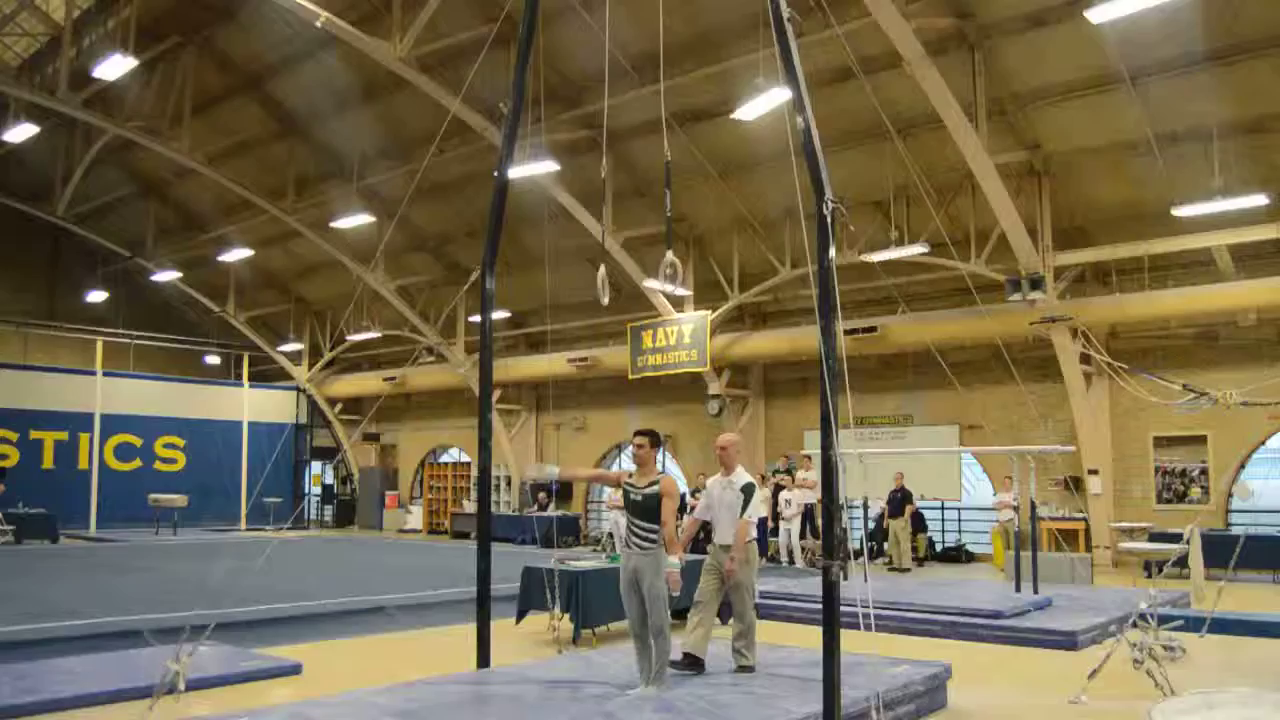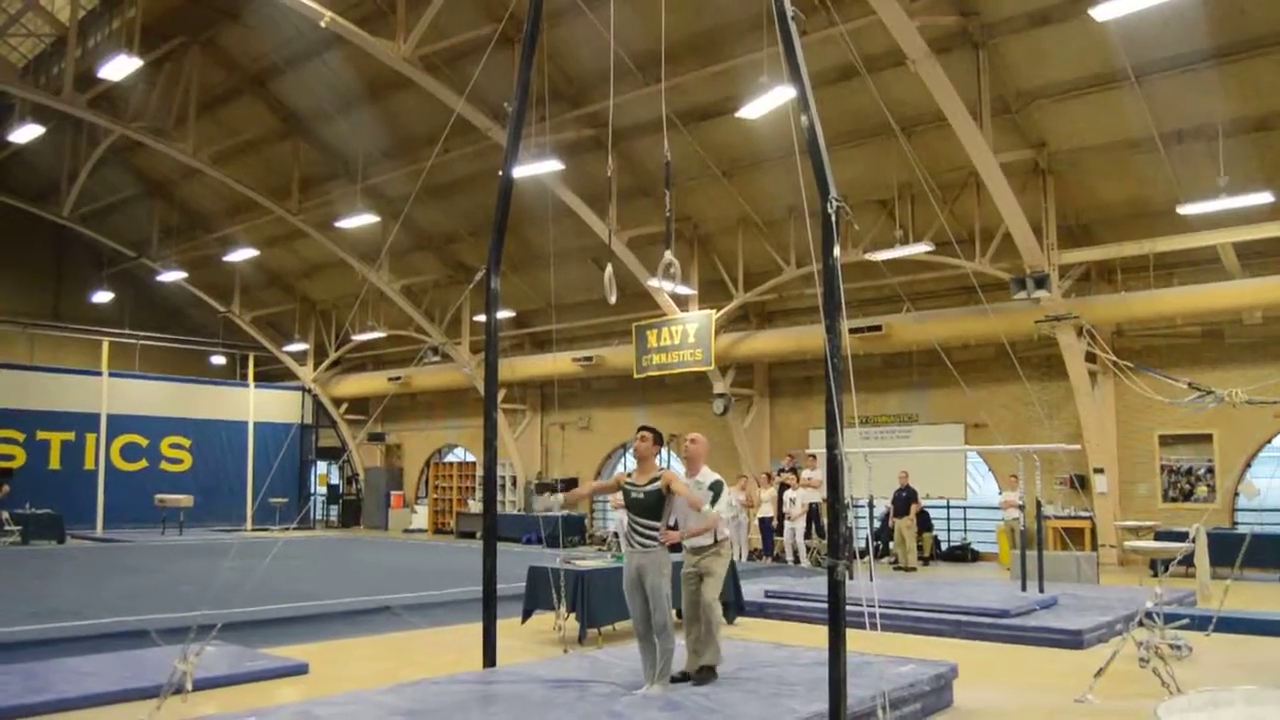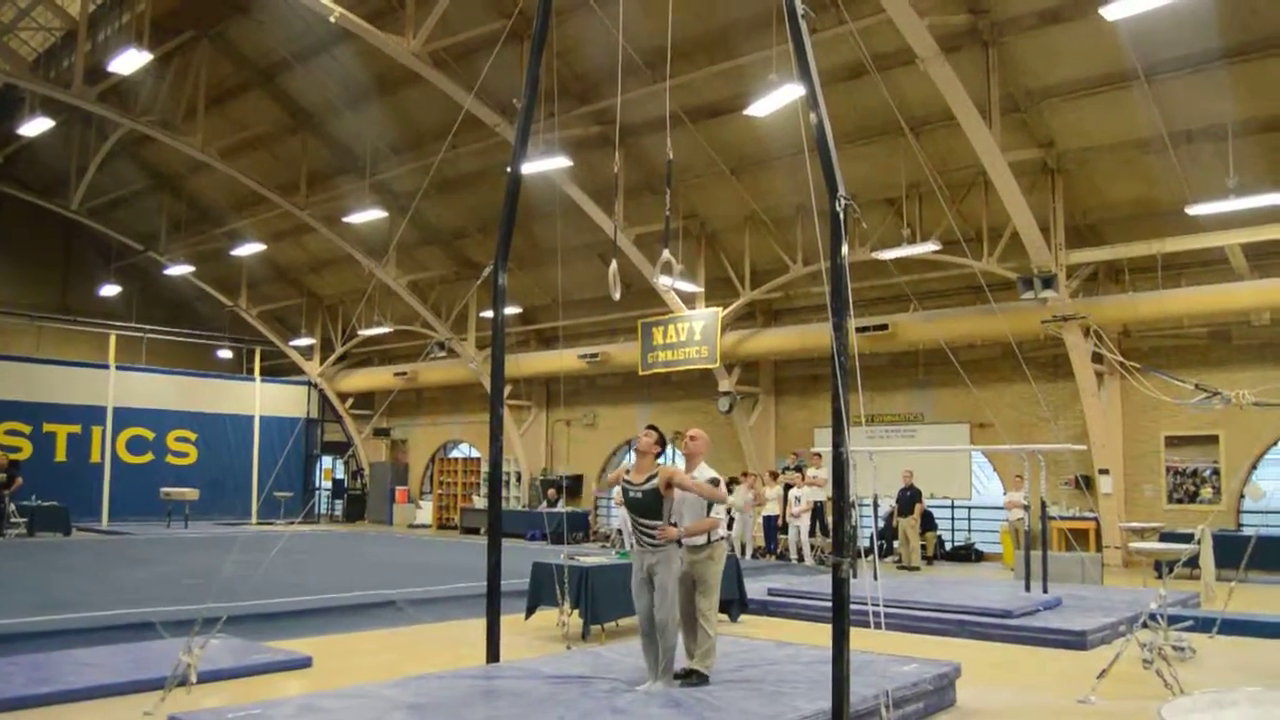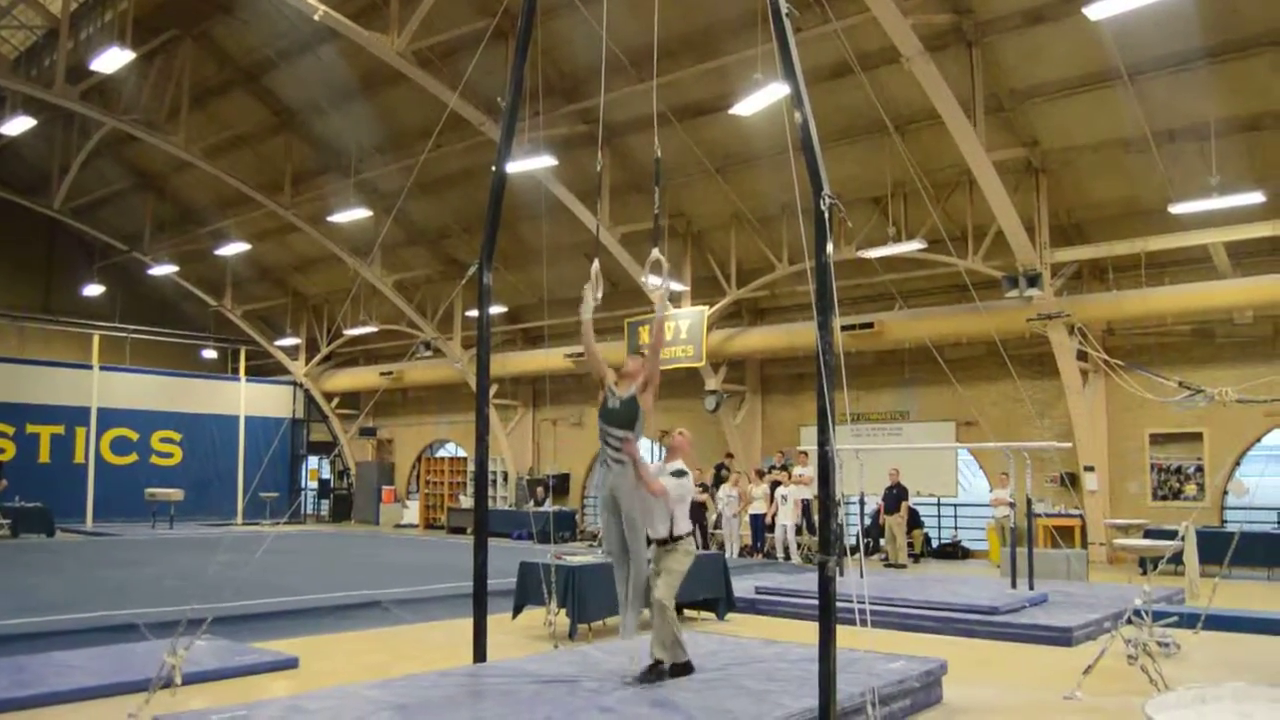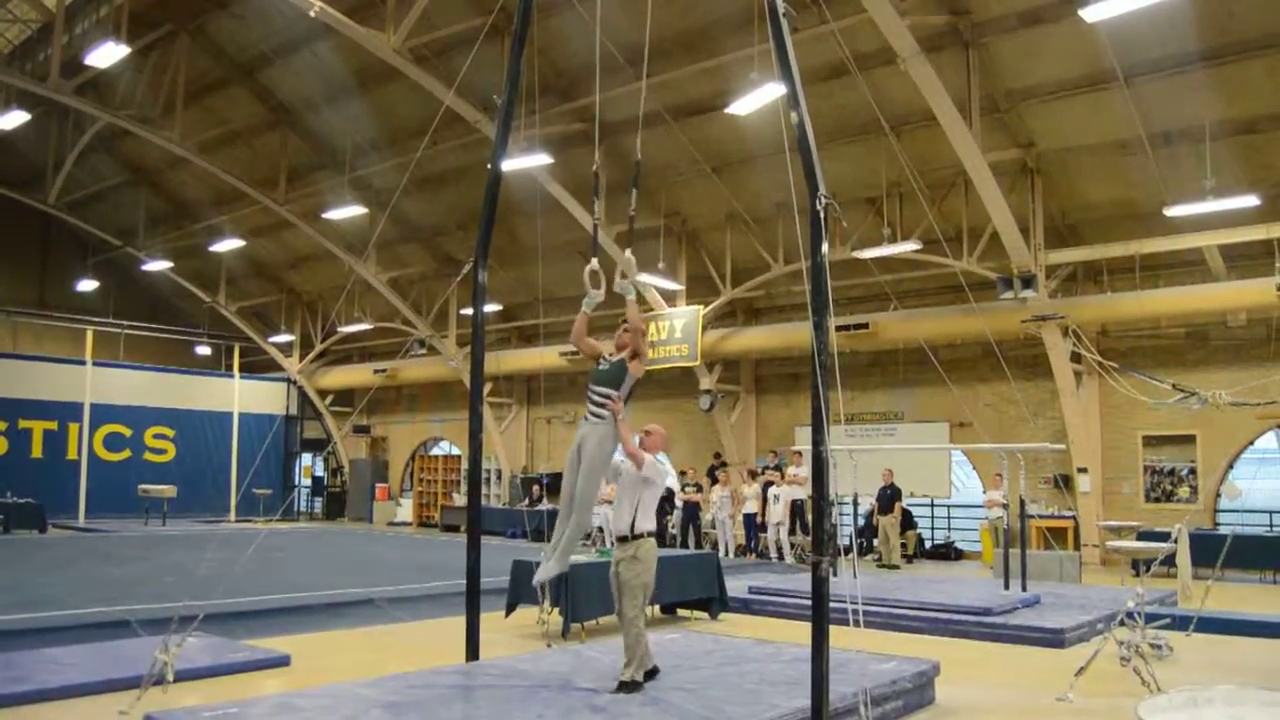
dt=0.7s
person 1, frame 1
left shoulder: (666, 484)
right shoulder: (625, 478)
left elbow: (669, 525)
right elbow: (590, 475)
left wrist: (673, 564)
right wrist: (553, 472)
left hip: (653, 559)
right hip: (628, 558)
left knee: (658, 626)
right knee: (636, 627)
left ankle: (657, 683)
right ankle: (645, 680)
person 1, frame 2
left shoulder: (667, 478)
right shoulder: (623, 479)
left elbow: (687, 495)
right elbow: (591, 489)
left wrist: (706, 510)
right wrist: (560, 499)
left hip: (655, 557)
right hip: (630, 558)
left knee: (661, 624)
right knee: (640, 625)
left ankle: (661, 682)
right ankle: (649, 679)
person 1, frame 3
left shoulder: (665, 475)
right shoulder: (623, 474)
left elbow: (697, 487)
right elbow: (607, 482)
left wrist: (728, 501)
left hip: (664, 557)
right hip: (640, 556)
left knee: (663, 620)
right knee: (644, 620)
left ankle: (664, 677)
right ankle: (652, 675)
person 1, frame 4
left shoulder: (644, 388)
right shoulder: (608, 383)
left elbow: (656, 348)
right elbow: (590, 348)
left wrist: (659, 312)
right wrist: (587, 313)
left hip: (627, 475)
right hip: (604, 475)
left knee: (635, 545)
right knee: (616, 548)
left ankle: (634, 607)
right ankle: (625, 607)
person 1, frame 5
left shoulder: (636, 356)
right shoulder: (602, 354)
left elbow: (639, 327)
right elbow: (576, 338)
left wrist: (629, 293)
right wrist: (588, 305)
left hip: (603, 431)
right hip: (583, 429)
left knee: (583, 499)
right knee: (567, 498)
left ankle: (560, 558)
right ankle: (551, 555)
person 2, frame 1
left shoulder: (747, 484)
right shoulder: (712, 483)
left elbow: (745, 523)
right elbow: (698, 517)
left wrist: (733, 558)
right wrist: (679, 545)
left hip: (741, 551)
right hip: (717, 550)
left knee: (743, 609)
right knee: (703, 601)
left ankle: (745, 660)
right ankle: (694, 655)
person 2, frame 2
left shoulder: (715, 482)
left elbow: (712, 520)
left wrist: (680, 535)
left hip: (715, 549)
right hip: (690, 552)
left knee: (708, 600)
right knee: (689, 610)
left ankle: (709, 662)
right ankle: (693, 665)
person 2, frame 3
left shoulder: (711, 480)
left elbow: (713, 521)
right elbow: (670, 512)
left wrist: (678, 532)
left hip: (709, 550)
right hip: (688, 551)
left knee: (704, 610)
right knee: (687, 610)
left ankle: (701, 670)
right ankle: (692, 664)
person 2, frame 4
left shoulder: (682, 475)
right shoulder: (653, 470)
left elbow: (656, 489)
left wrist: (635, 457)
left hip: (678, 547)
right hip: (658, 546)
left knee: (661, 598)
right knee: (659, 603)
left ankle: (659, 661)
right ankle: (680, 661)
person 2, frame 5
left shoulder: (655, 470)
right shoulder: (626, 469)
left elbow: (630, 448)
left wrist: (620, 417)
left hip: (640, 547)
right hip: (622, 546)
left knee: (632, 613)
right knee: (625, 613)
left ankle: (632, 677)
right ankle: (645, 666)
